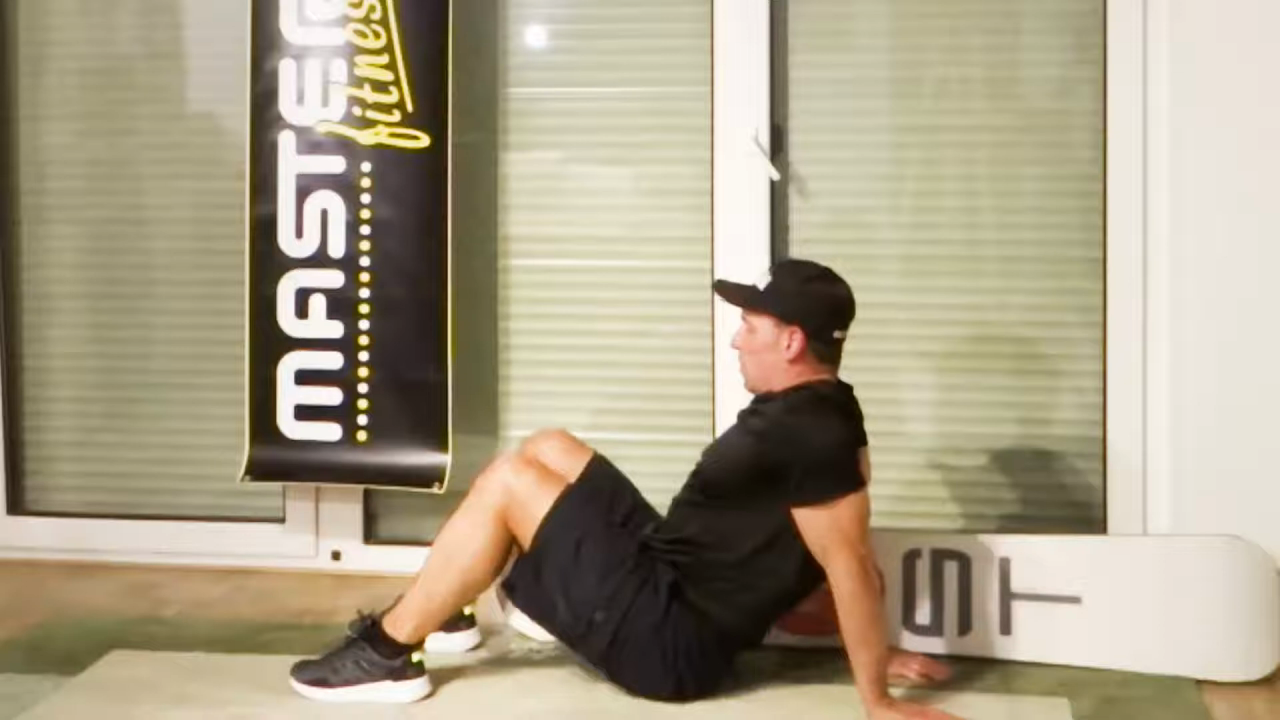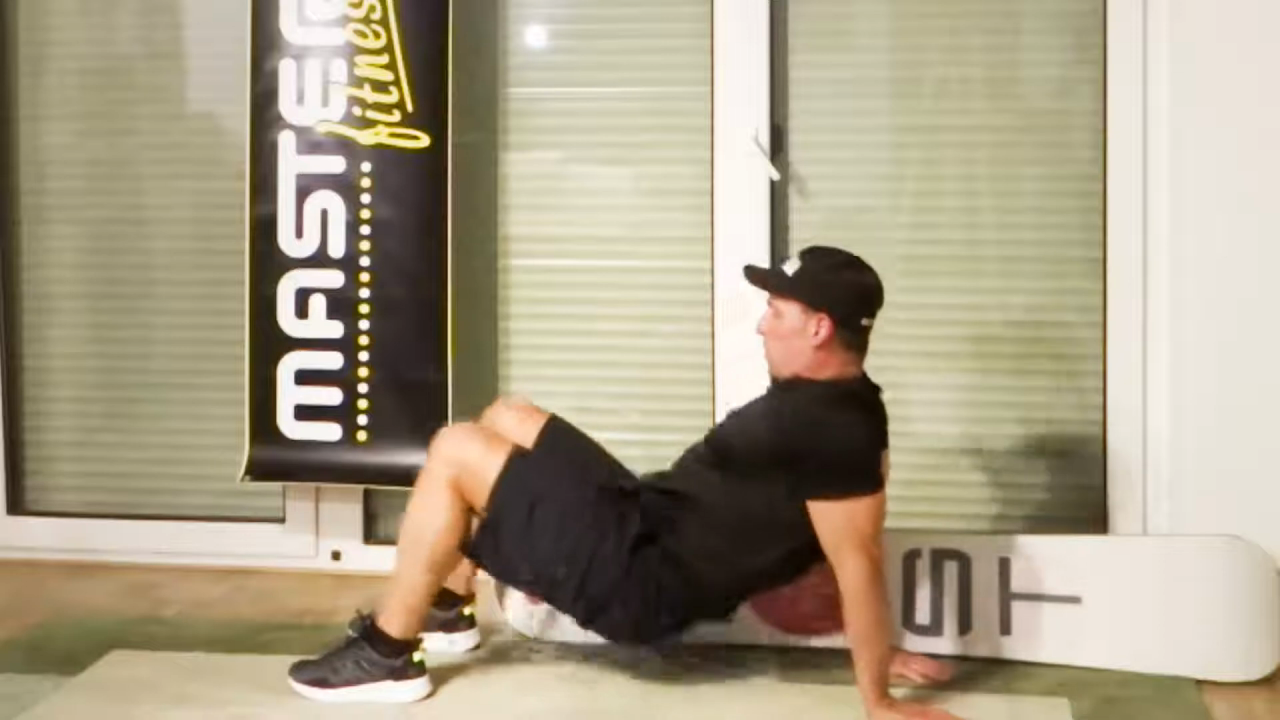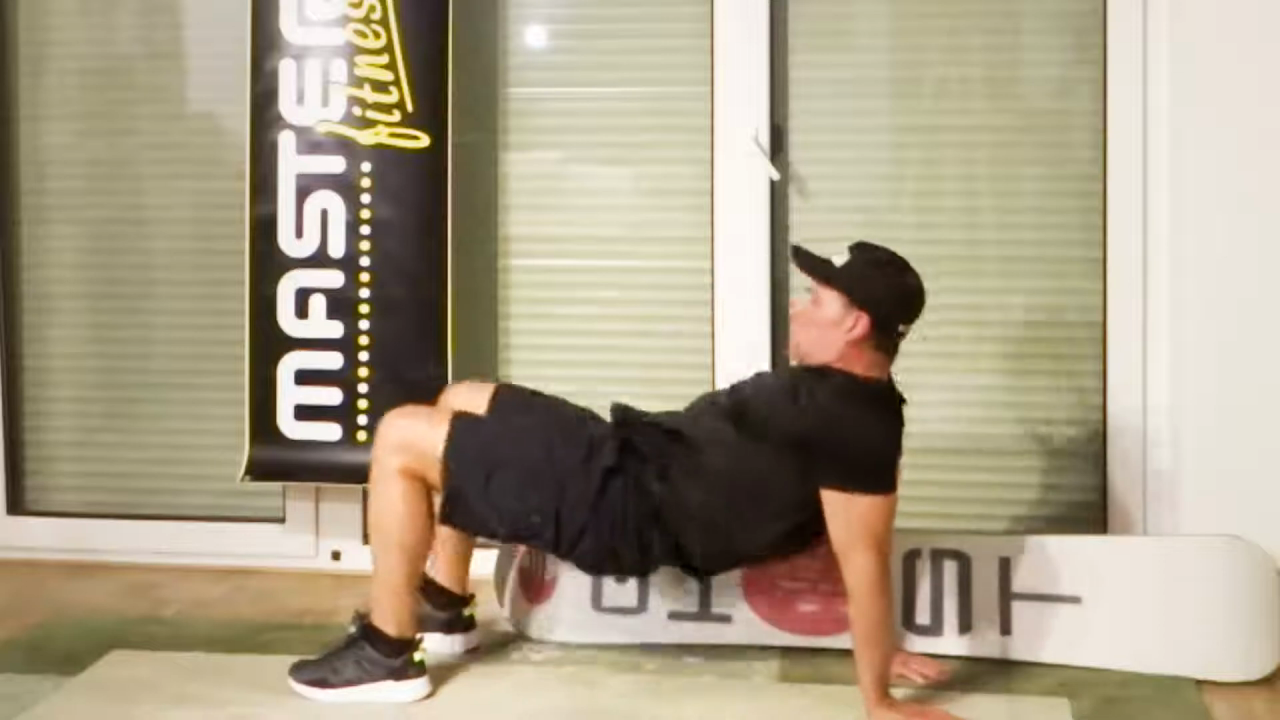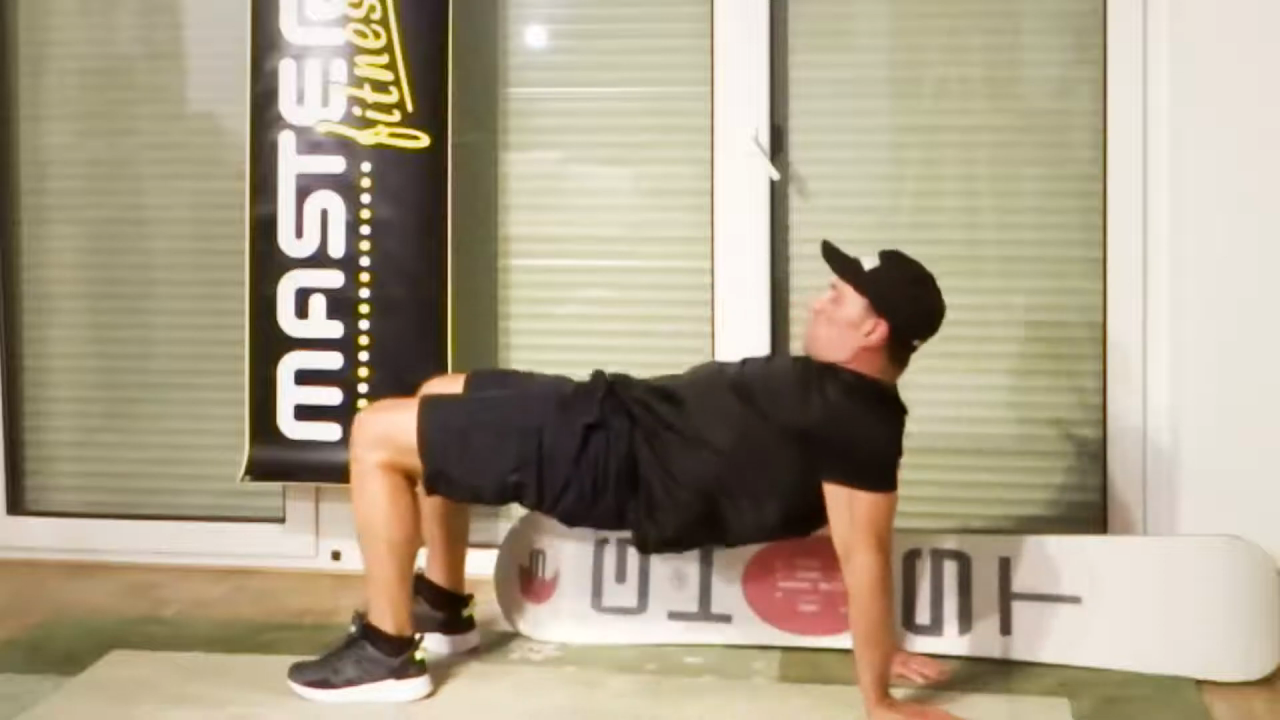
dt=0.3s
person 1, frame 1
left shoulder: (812, 434)
right shoulder: (808, 407)
left elbow: (850, 565)
right elbow: (849, 556)
left hip: (669, 645)
right hip: (663, 566)
left knee: (509, 481)
right knee: (549, 448)
left ankle: (387, 653)
right ankle: (434, 611)
person 1, frame 2
left shoulder: (833, 427)
right shoulder: (829, 400)
left elbow: (857, 561)
right elbow: (851, 553)
left hip: (642, 570)
right hip: (646, 519)
left knee: (452, 449)
right knee: (508, 419)
left ankle: (387, 651)
right ankle: (442, 606)
person 1, frame 3
left shoulder: (855, 423)
right shoulder: (846, 395)
left elbow: (864, 558)
left hip: (623, 502)
right hip: (632, 458)
left knee: (402, 437)
right knee: (463, 400)
left ankle: (387, 649)
right ankle: (443, 607)
person 1, frame 4
left shoulder: (857, 421)
right shoulder: (845, 395)
left elbow: (865, 555)
left hip: (605, 453)
right hip: (610, 419)
left knee: (377, 435)
right knee: (438, 399)
left ankle: (387, 650)
right ankle: (442, 607)
